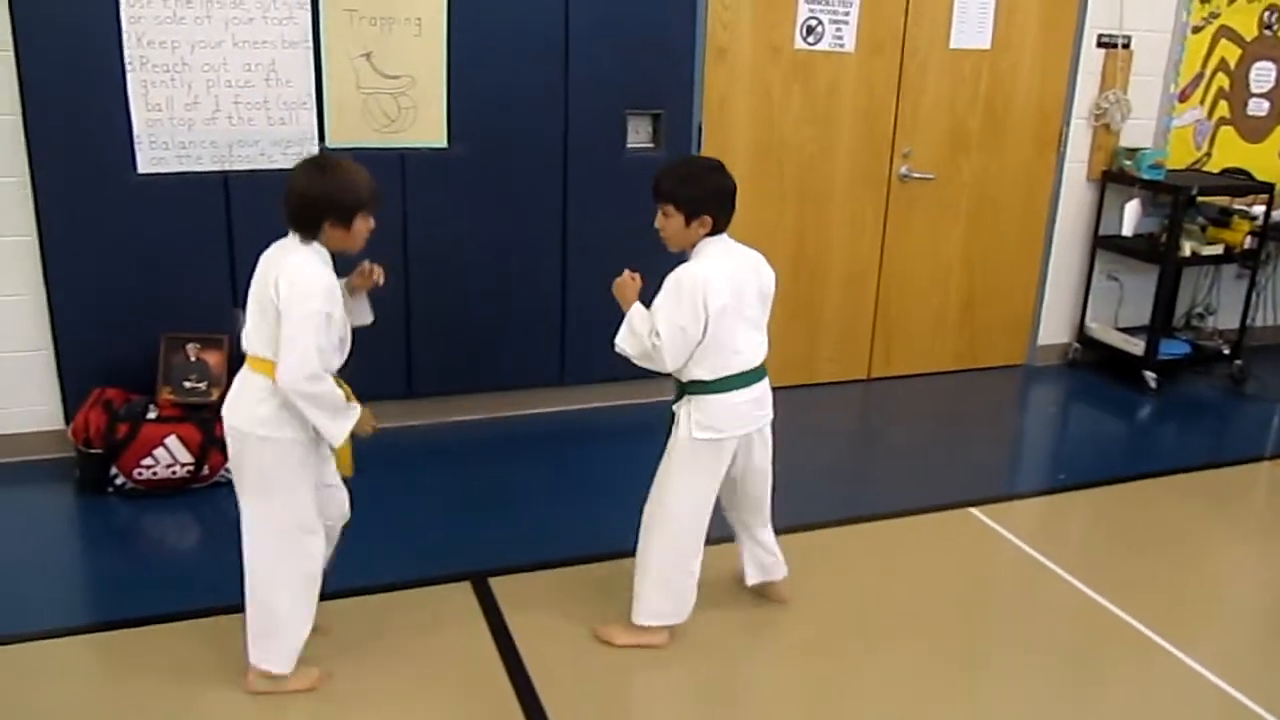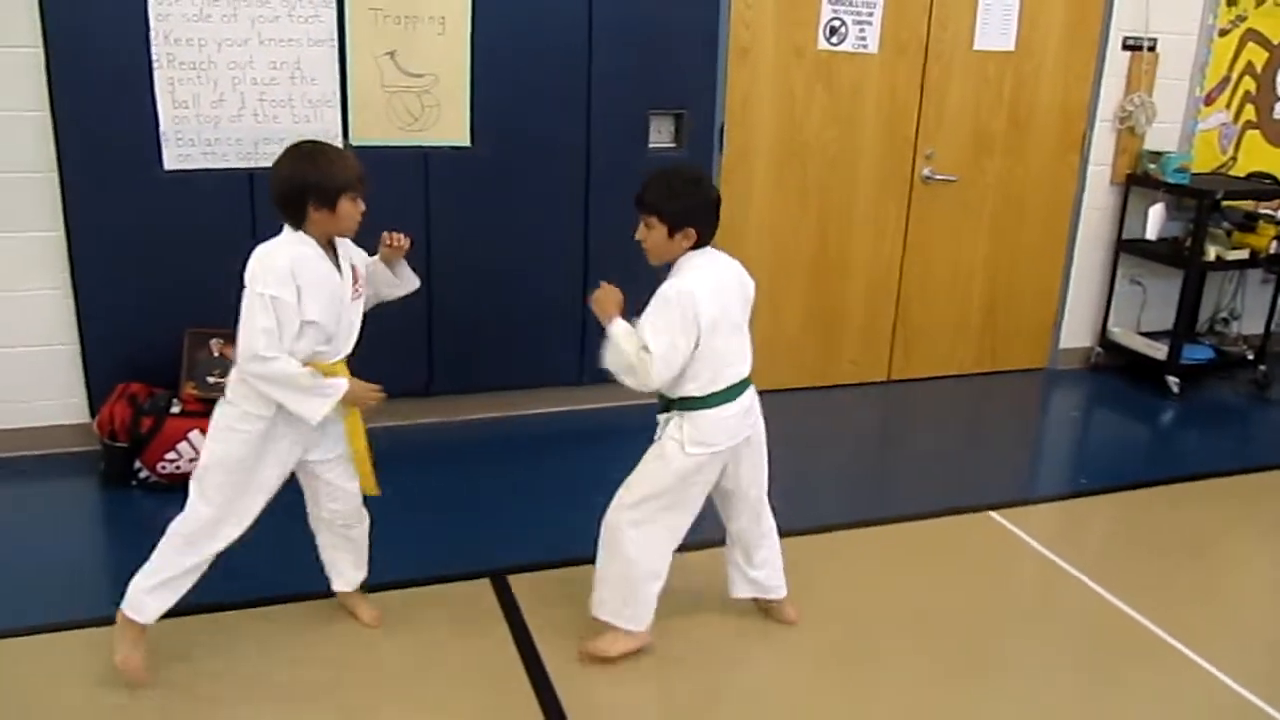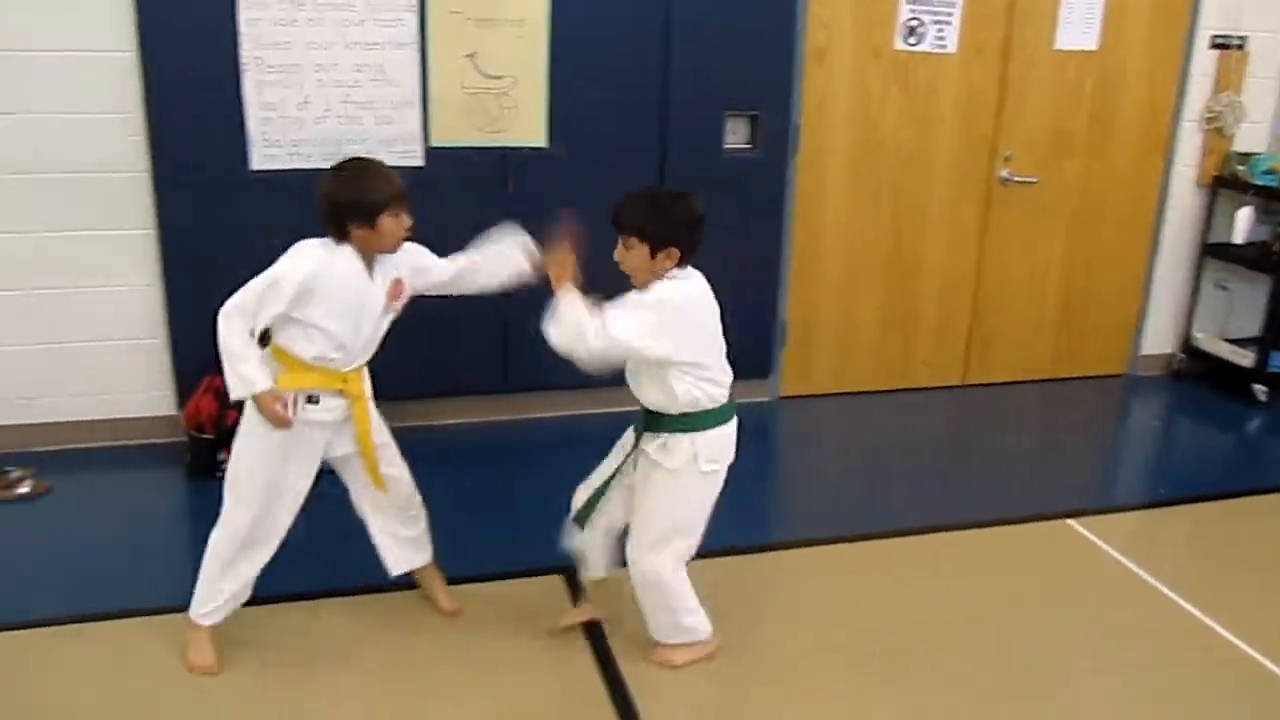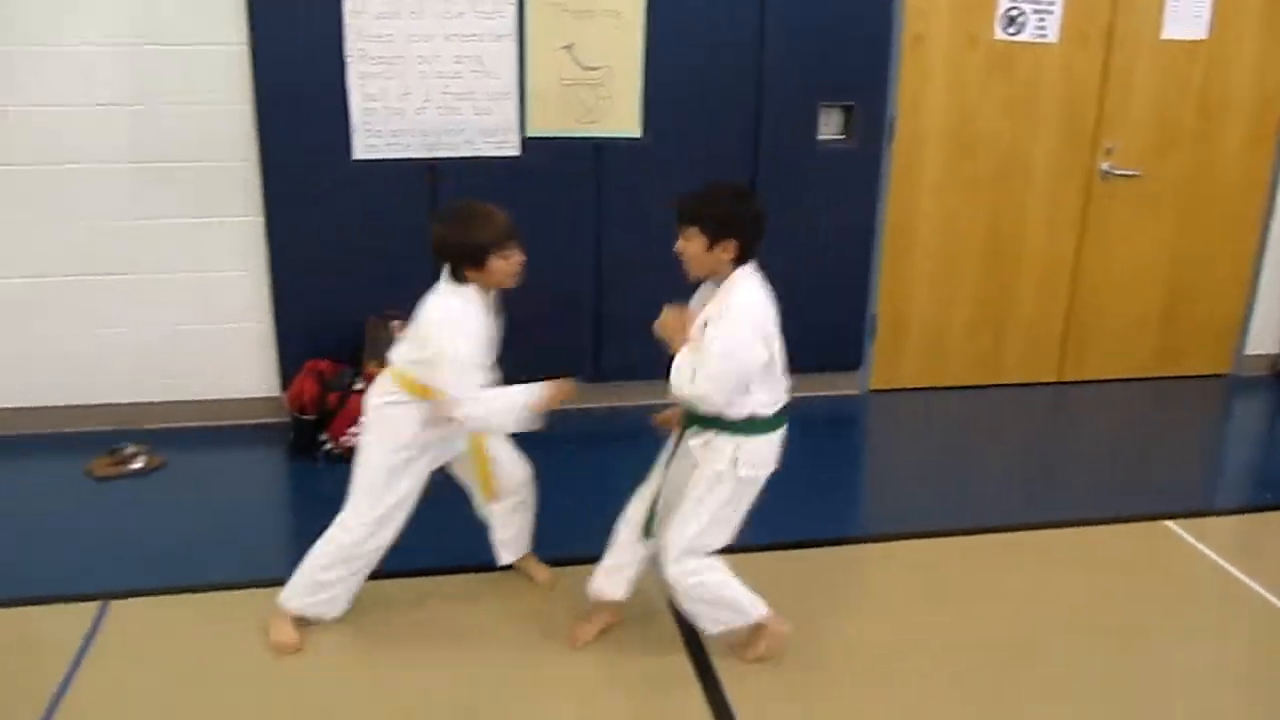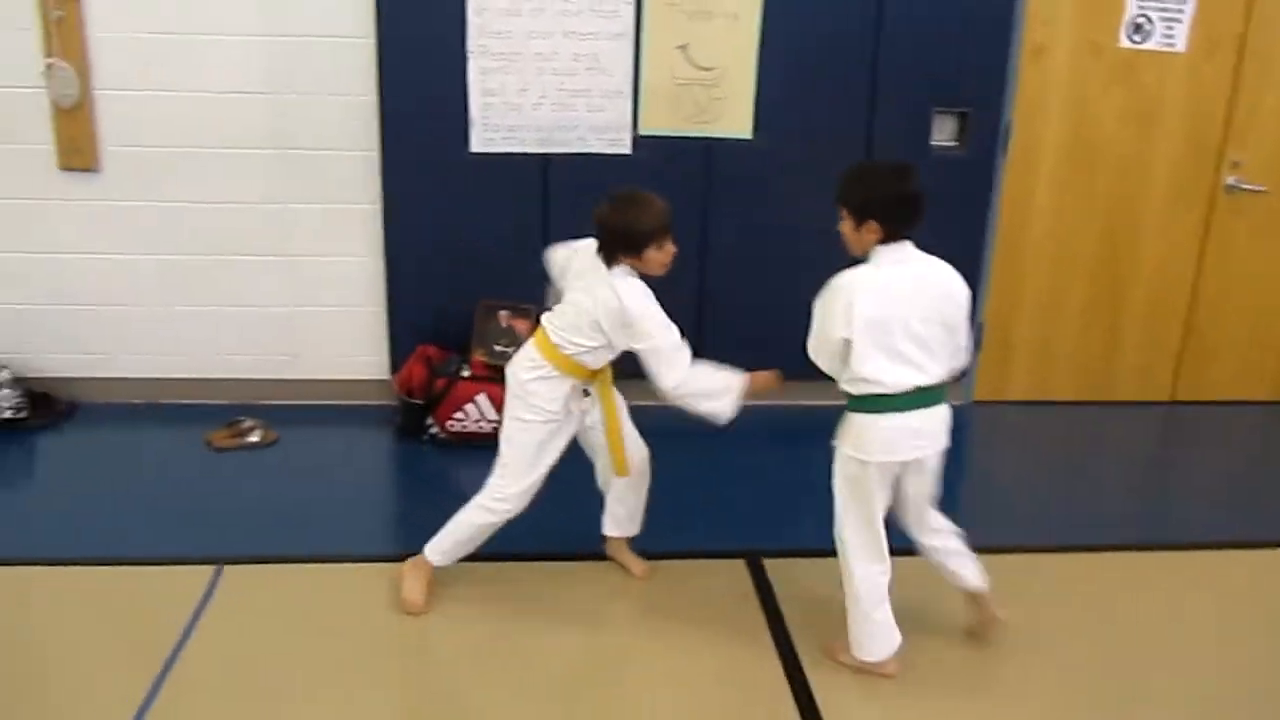
dt=0.3s
person 1, frame 1
left shoulder: (285, 254)
right shoulder: (305, 281)
right elbow: (296, 378)
left wrist: (348, 293)
right wrist: (348, 417)
left hip: (268, 409)
right hip: (271, 424)
left knee: (329, 510)
right knee: (286, 540)
left ankle: (276, 613)
right ankle: (271, 666)
person 1, frame 2
left shoulder: (340, 251)
right shoulder: (275, 263)
left elbow: (364, 292)
right elbow: (259, 359)
left wrist: (388, 262)
right wrist: (337, 392)
left hip: (321, 405)
right hip: (262, 410)
left knee: (343, 505)
right knee: (215, 514)
left ankle: (348, 586)
right ankle: (134, 617)
person 1, frame 3
left shoulder: (404, 260)
right shoulder: (309, 263)
left elbow: (464, 271)
right elbow: (235, 316)
left wrist: (525, 254)
right wrist: (255, 387)
left hip: (349, 399)
right hip: (289, 403)
left knee: (393, 488)
right knee: (252, 515)
left ankle: (423, 569)
right ankle: (203, 621)
person 1, frame 4
left shoulder: (475, 290)
right shoulder: (456, 318)
right elbow: (465, 402)
right wrist: (539, 397)
left hip: (451, 410)
right hip: (403, 414)
left knee: (513, 476)
right knee: (367, 523)
left ankle: (519, 554)
right ankle: (291, 608)
person 1, frame 5
left shoulder: (596, 254)
right shoulder: (633, 302)
left elbow: (557, 258)
right elbow: (678, 377)
right wrist: (744, 383)
left hip: (582, 377)
right hip: (539, 386)
left knee: (628, 457)
right knee: (510, 491)
left ankle: (616, 540)
right ankle: (424, 563)
person 2, frame 1
left shoulder: (690, 278)
right shoulder: (755, 263)
left elbow: (660, 354)
left wrist: (631, 304)
left hip: (709, 411)
right hip: (754, 396)
left knee: (673, 515)
right knee: (749, 500)
left ankle: (653, 622)
right ankle: (768, 576)
person 2, frame 2
left shoulder: (679, 293)
right shoulder: (733, 271)
left elbow: (646, 372)
left wrist: (613, 321)
right wrist: (645, 325)
left hip: (697, 425)
right hip: (741, 408)
left knee: (630, 519)
right knee: (747, 510)
left ankle: (627, 625)
right ankle: (772, 595)
person 2, frame 3
left shoulder: (678, 302)
right shoulder: (678, 284)
left elbow: (596, 339)
right elbow: (611, 329)
left wrist: (564, 285)
left hip: (698, 444)
right hip: (660, 430)
left knee: (654, 554)
right knee: (594, 506)
left ankle: (688, 637)
right ankle: (593, 596)
person 2, frame 4
left shoulder: (747, 308)
right shoulder: (716, 291)
left elbow: (709, 387)
left wrist: (684, 342)
right wrist: (686, 407)
left hip: (738, 449)
right hip: (704, 430)
left knee: (683, 556)
right knee: (643, 514)
left ankle: (761, 623)
right ankle: (607, 601)
person 2, frame 5
left shoulder: (846, 288)
right shoulder: (946, 277)
left elbow: (828, 359)
right elbow: (959, 356)
left hip: (871, 428)
right hip: (930, 418)
left knee: (861, 542)
right knee: (918, 513)
left ankle: (874, 650)
right ankle: (974, 591)
